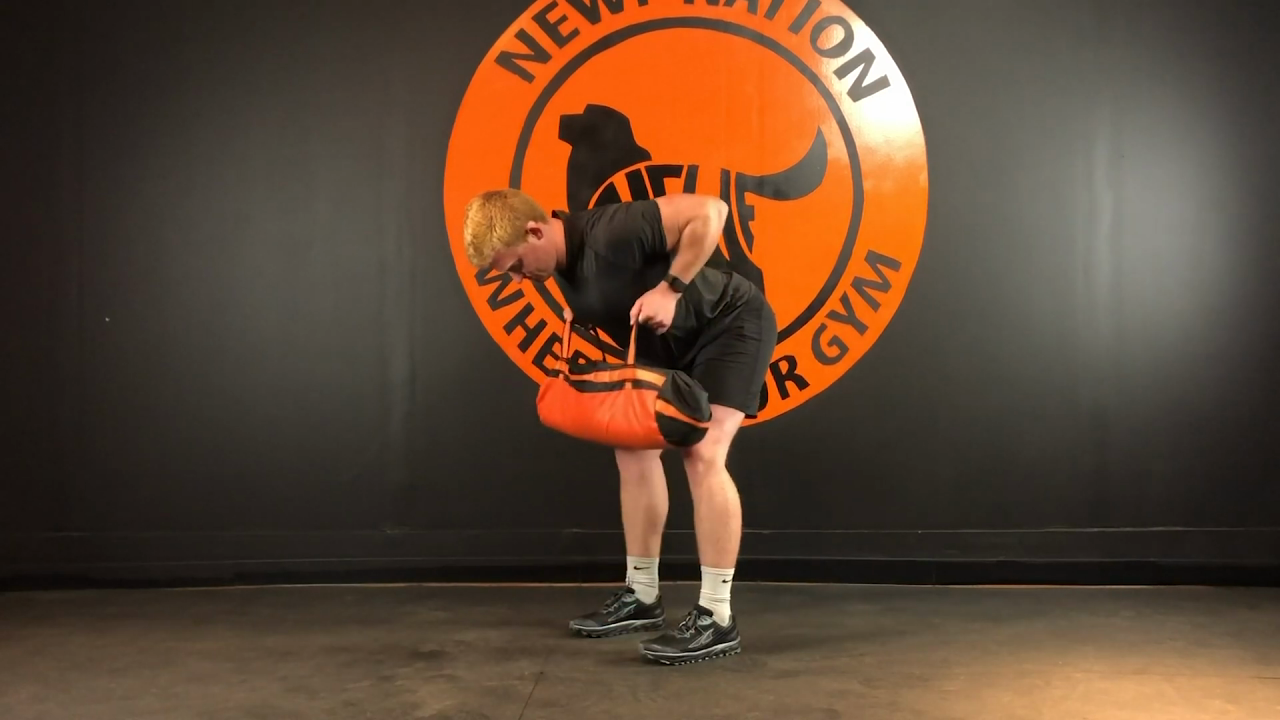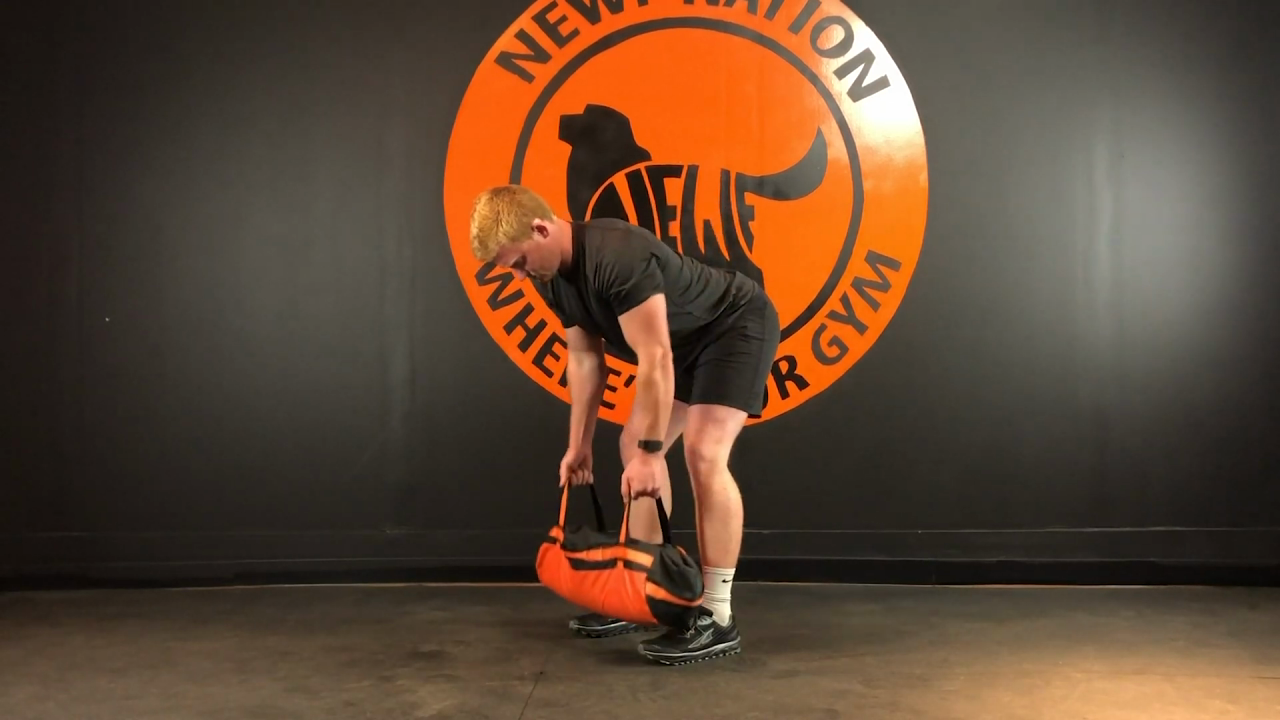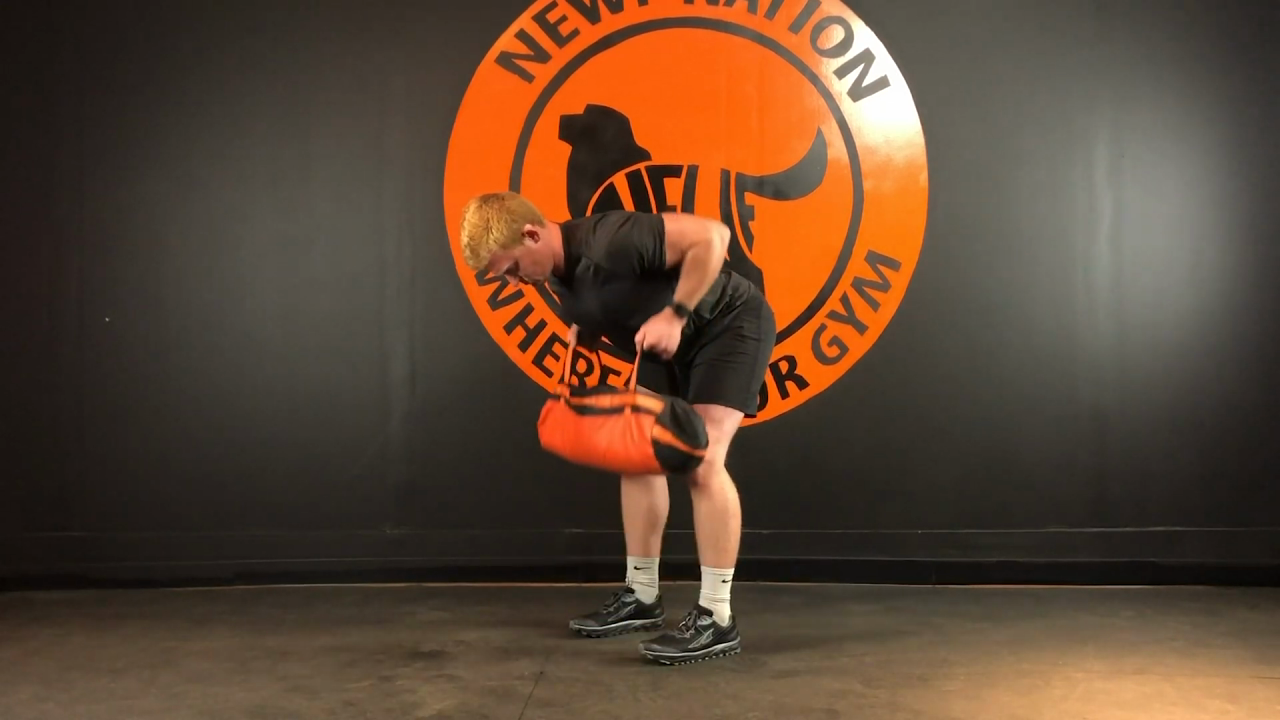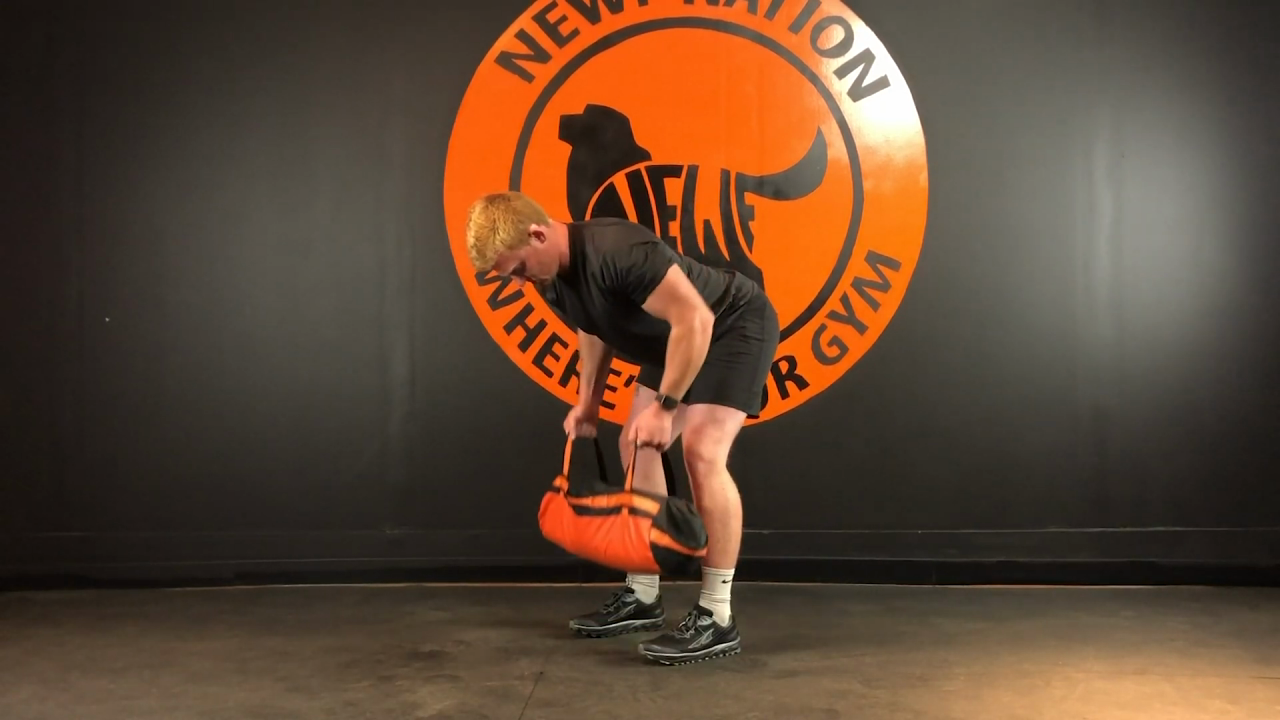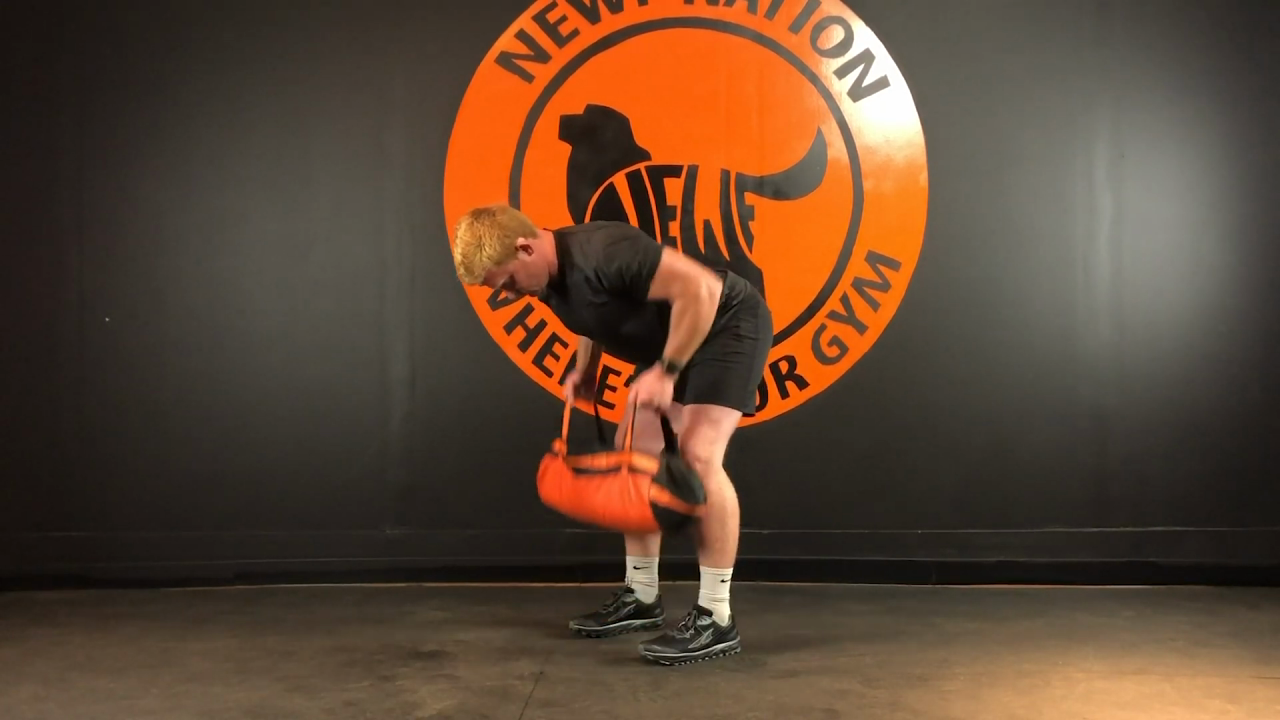
dt=1s
person 1, frame 1
left shoulder: (609, 232)
right shoulder: (559, 253)
left elbow: (709, 211)
left wrist: (670, 289)
right wrist: (581, 305)
left hip: (732, 324)
right hip: (671, 337)
left knee: (702, 454)
right knee: (635, 449)
left ankle: (716, 618)
right ankle: (642, 596)
person 1, frame 2
left shoulder: (616, 257)
right shoulder: (552, 276)
left elbow: (656, 358)
right elbow: (585, 356)
left wrist: (648, 451)
right wrist: (579, 444)
left hip: (736, 325)
right hip: (683, 338)
left knee: (704, 454)
right knee: (632, 447)
left ankle: (717, 617)
person 1, frame 3
left shoulder: (609, 242)
right shoulder: (553, 270)
left elbow: (712, 236)
left wrist: (674, 313)
right wrist: (583, 330)
left hip: (730, 324)
right hip: (672, 340)
left knee: (701, 454)
left ankle: (717, 618)
right ankle: (641, 596)
person 1, frame 4
left shoulder: (615, 251)
right shoulder: (553, 279)
left elbow: (696, 320)
right elbow: (596, 328)
left wrist: (665, 408)
right wrist: (588, 401)
left hip: (735, 324)
right hip: (674, 341)
left knee: (703, 455)
right knee: (636, 451)
left ankle: (717, 618)
right ankle: (642, 596)
person 1, frame 5
left shoulder: (601, 254)
right shoulder: (546, 279)
left elbow: (703, 289)
left wrist: (666, 371)
right wrist: (585, 369)
left hip: (729, 324)
right hip: (672, 340)
left knee: (699, 453)
right knee: (633, 450)
left ankle: (716, 617)
right ankle: (642, 597)
